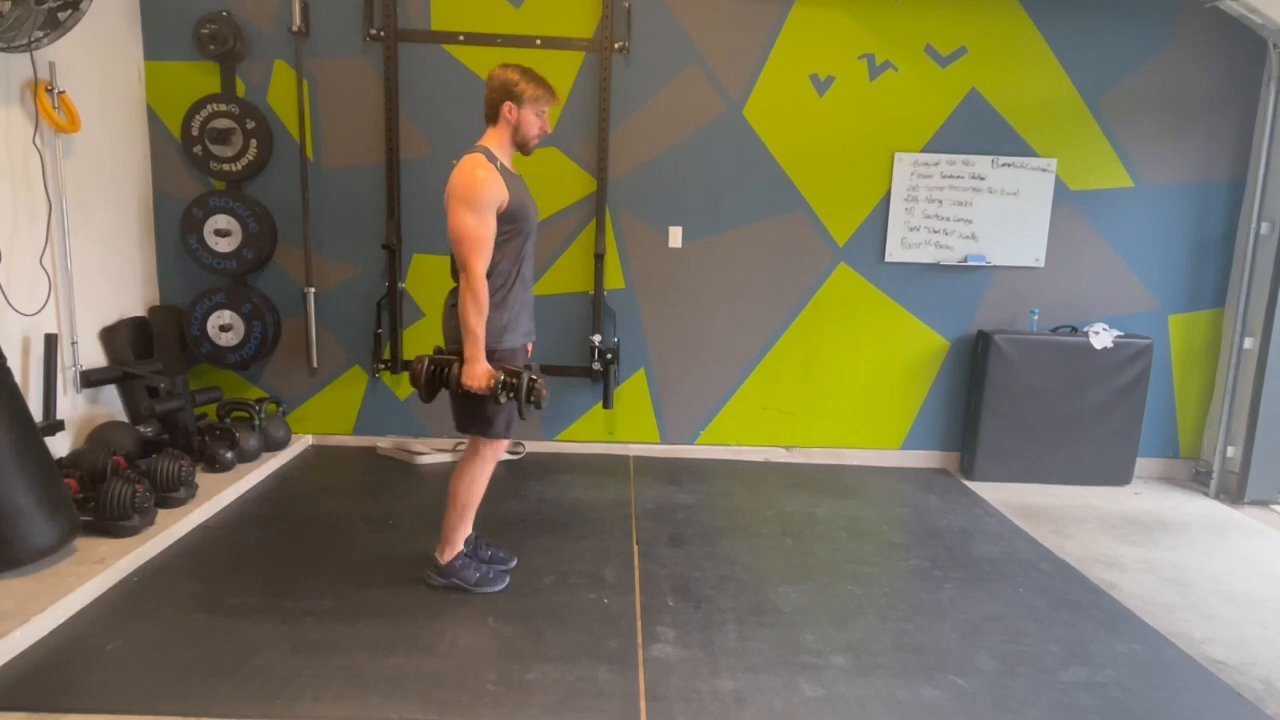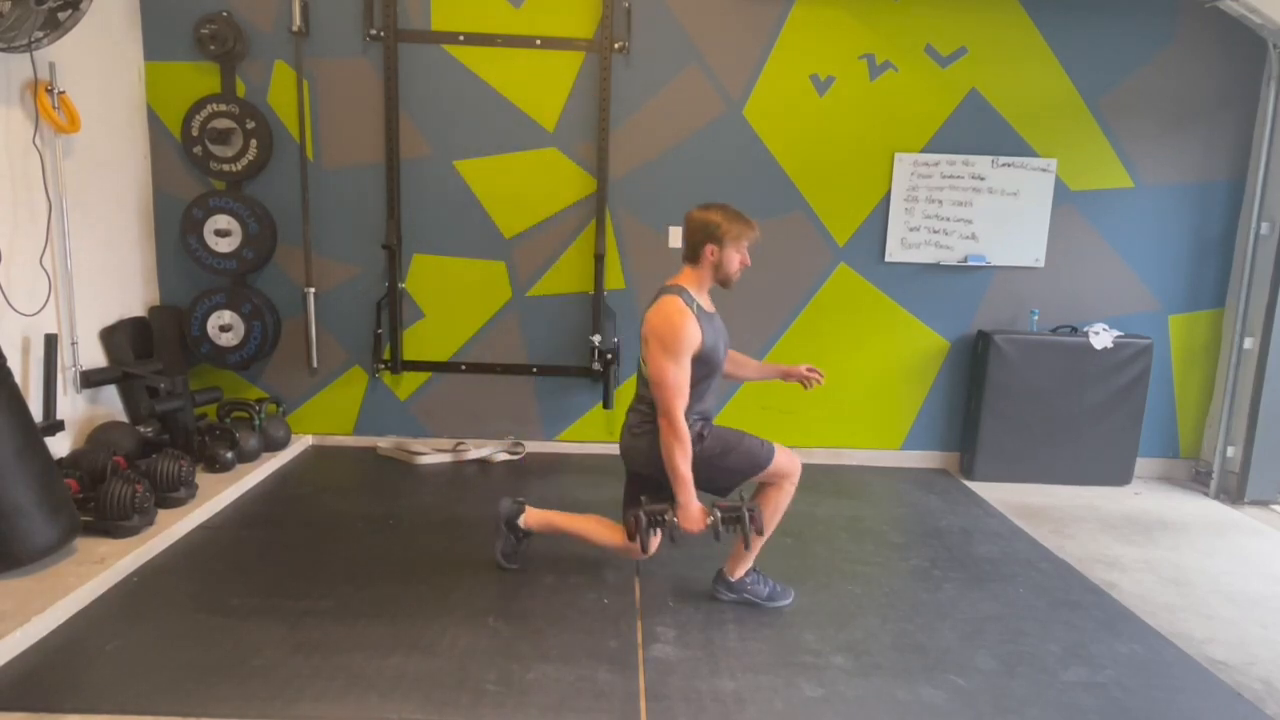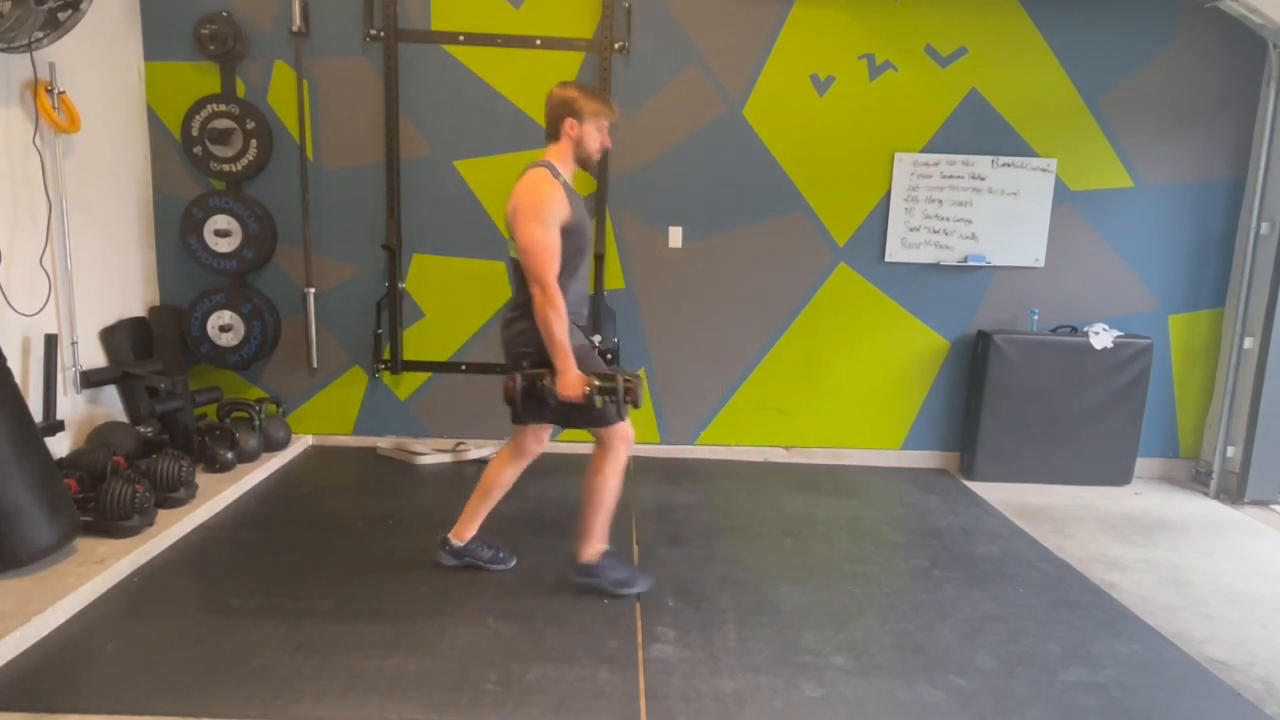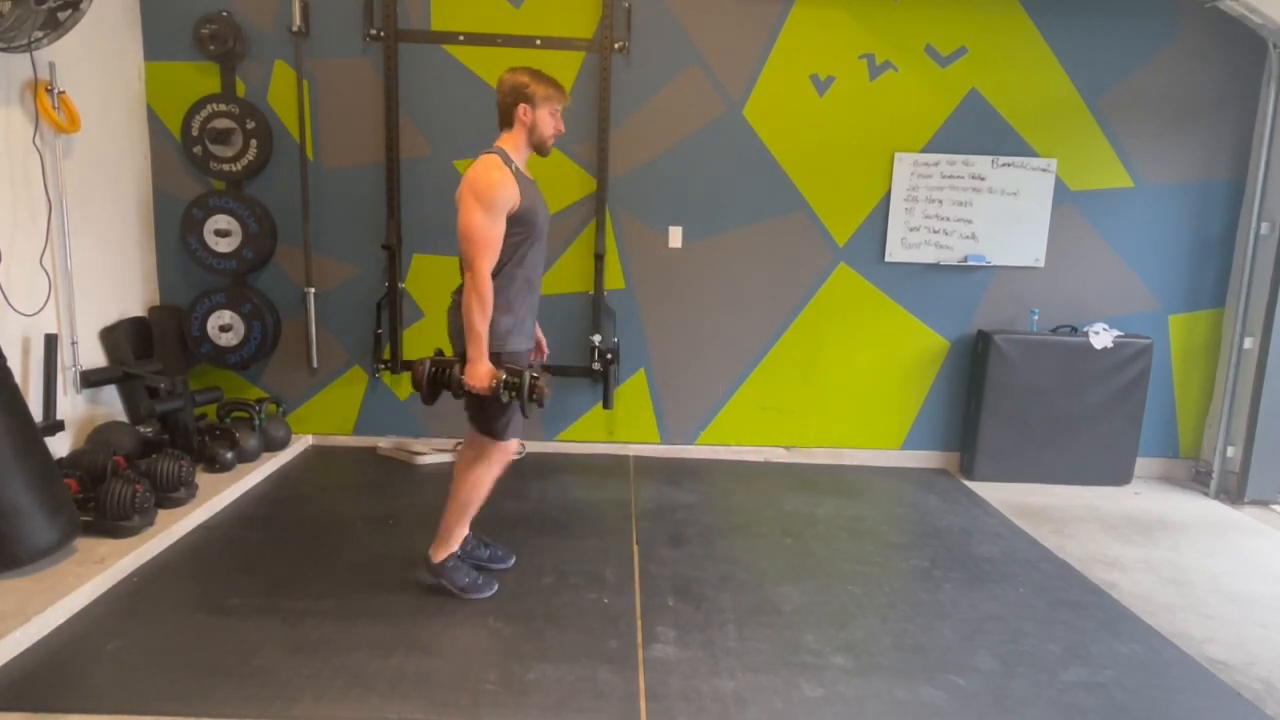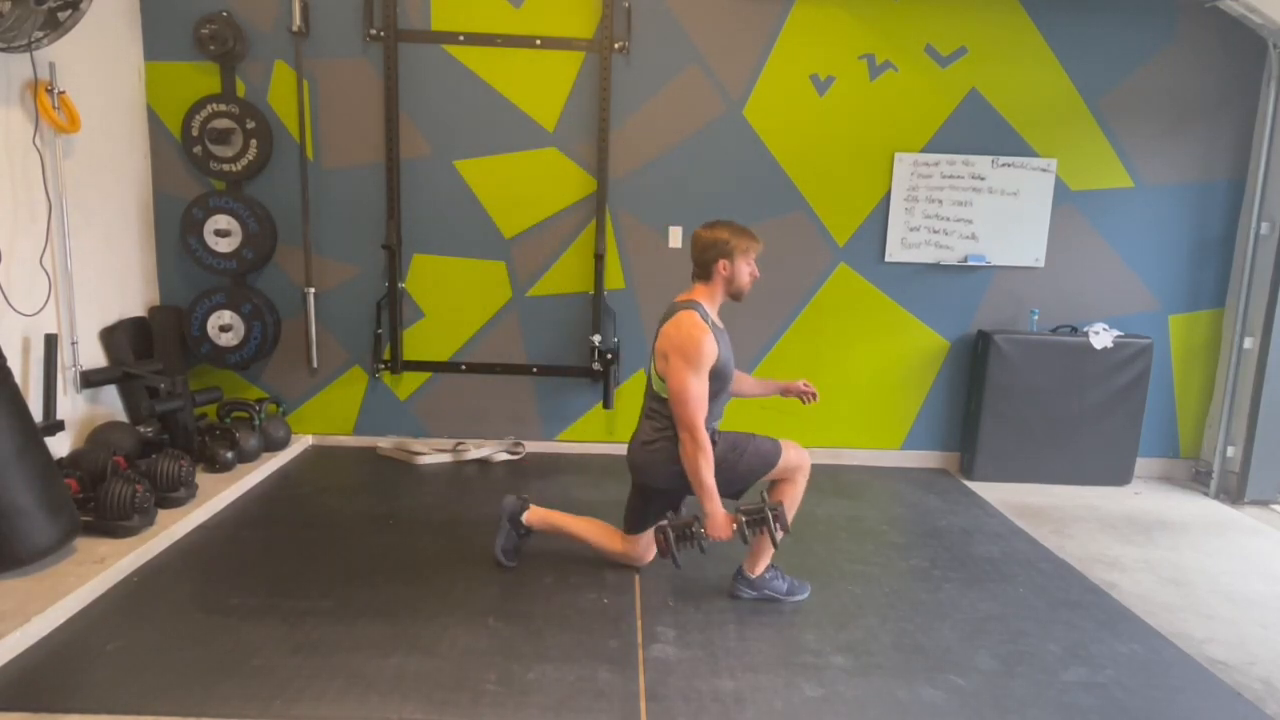
dt=1s
person 1, frame 1
left shoulder: (501, 171)
right shoulder: (478, 175)
right elbow: (473, 276)
left wrist: (518, 332)
right wrist: (475, 357)
left hip: (505, 333)
right hip: (487, 337)
left knee: (492, 442)
right knee: (487, 446)
left ankle: (462, 540)
right ankle: (448, 558)
person 1, frame 2
left shoulder: (695, 297)
right shoulder: (675, 317)
left elbow: (718, 359)
right elbow: (672, 419)
left wrist: (781, 371)
right wrist: (686, 500)
left hip: (651, 440)
right hip: (663, 442)
left knee: (637, 546)
right knee: (787, 469)
left ankle: (523, 519)
right ankle: (737, 576)
person 1, frame 3
left shoulder: (557, 186)
right shoulder: (543, 191)
right elbow: (543, 287)
left wrist: (570, 341)
right wrist: (566, 367)
left hip: (556, 334)
right hip: (545, 339)
left knee: (526, 443)
right knee: (617, 435)
left ankle: (460, 540)
right ankle: (593, 558)
person 1, frame 4
left shoulder: (516, 174)
right shoulder: (492, 176)
right elbow: (478, 274)
left wrist: (531, 327)
right wrist: (477, 356)
left hip: (509, 334)
right hip: (491, 338)
left knee: (485, 442)
right knee: (499, 448)
left ankle: (459, 540)
right ankle: (441, 556)
person 1, frame 5
left shoulder: (698, 313)
right shoulder: (692, 332)
left elbow: (718, 380)
right elbow: (692, 433)
left wrist: (781, 387)
right wrist: (713, 509)
left hip: (659, 452)
right hip: (674, 455)
left knee: (635, 552)
right knee: (796, 463)
left ankle: (524, 516)
right ankle: (755, 575)
